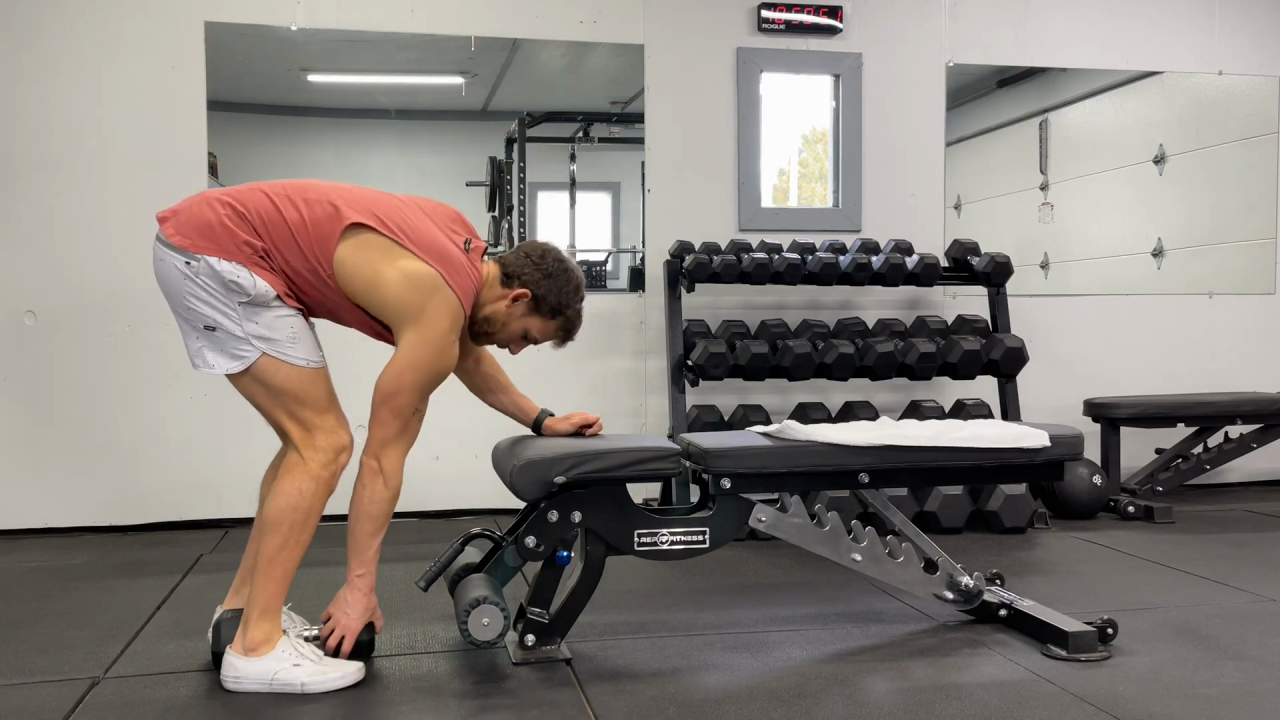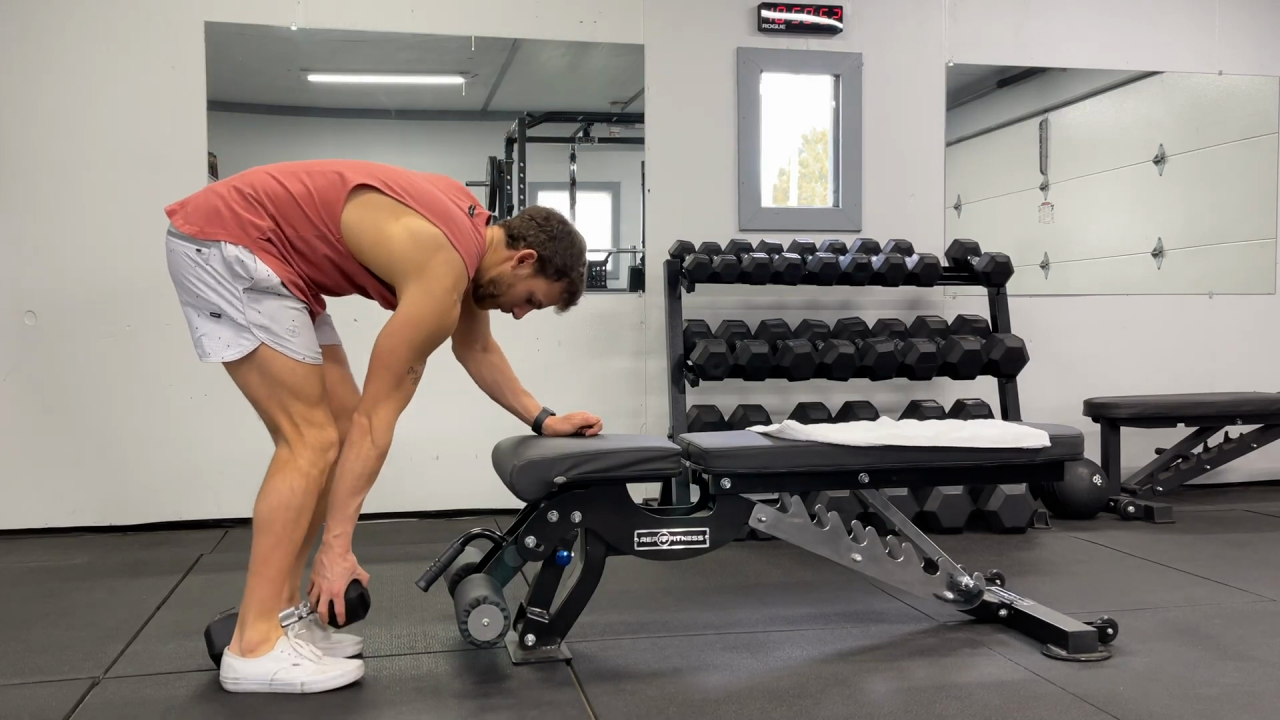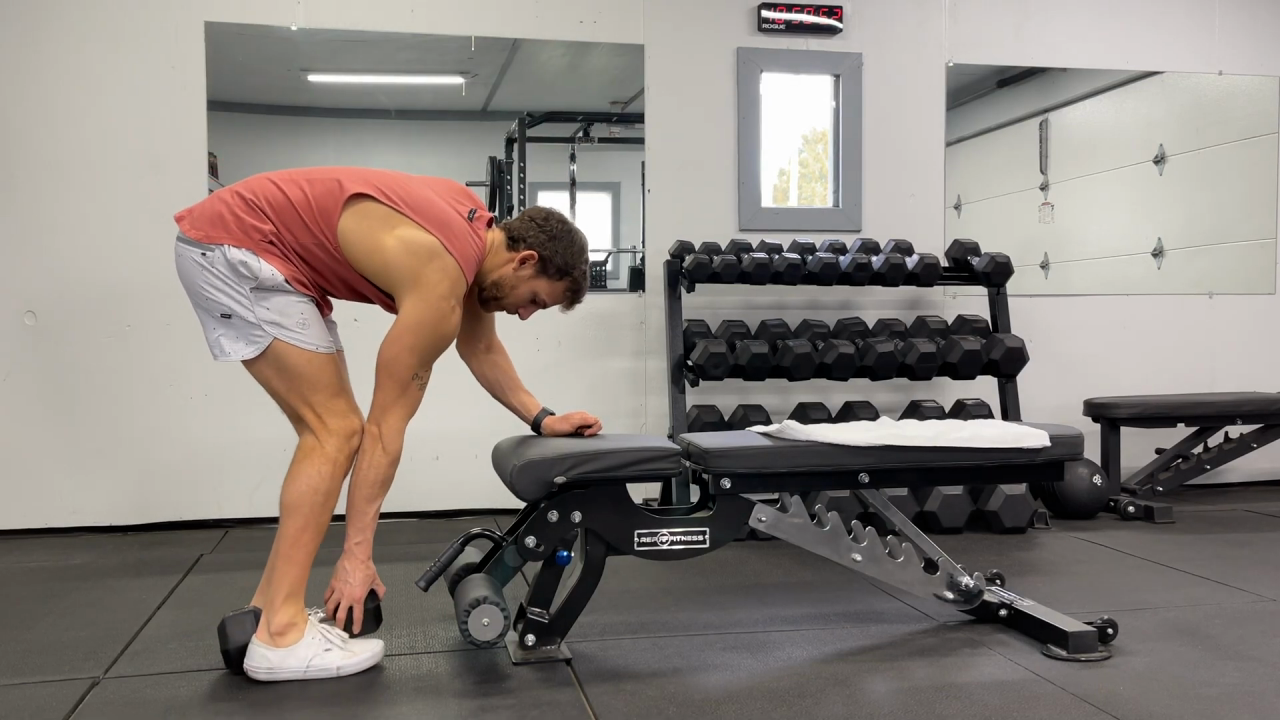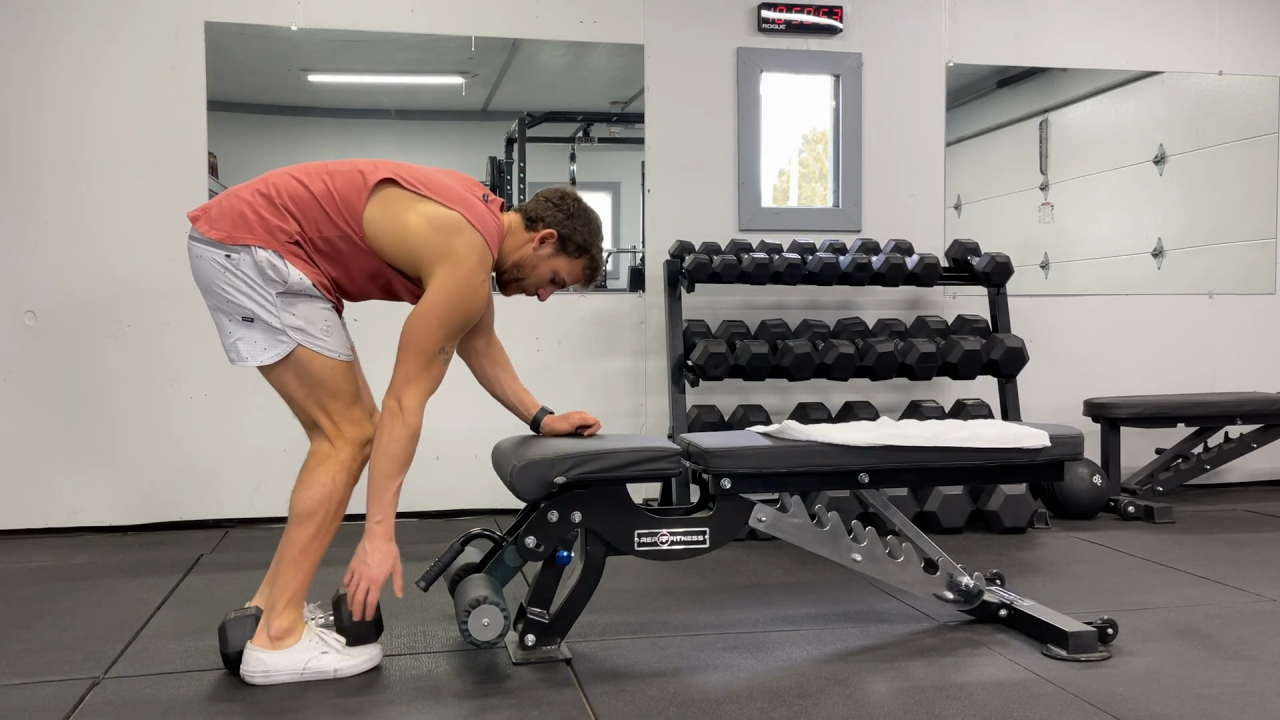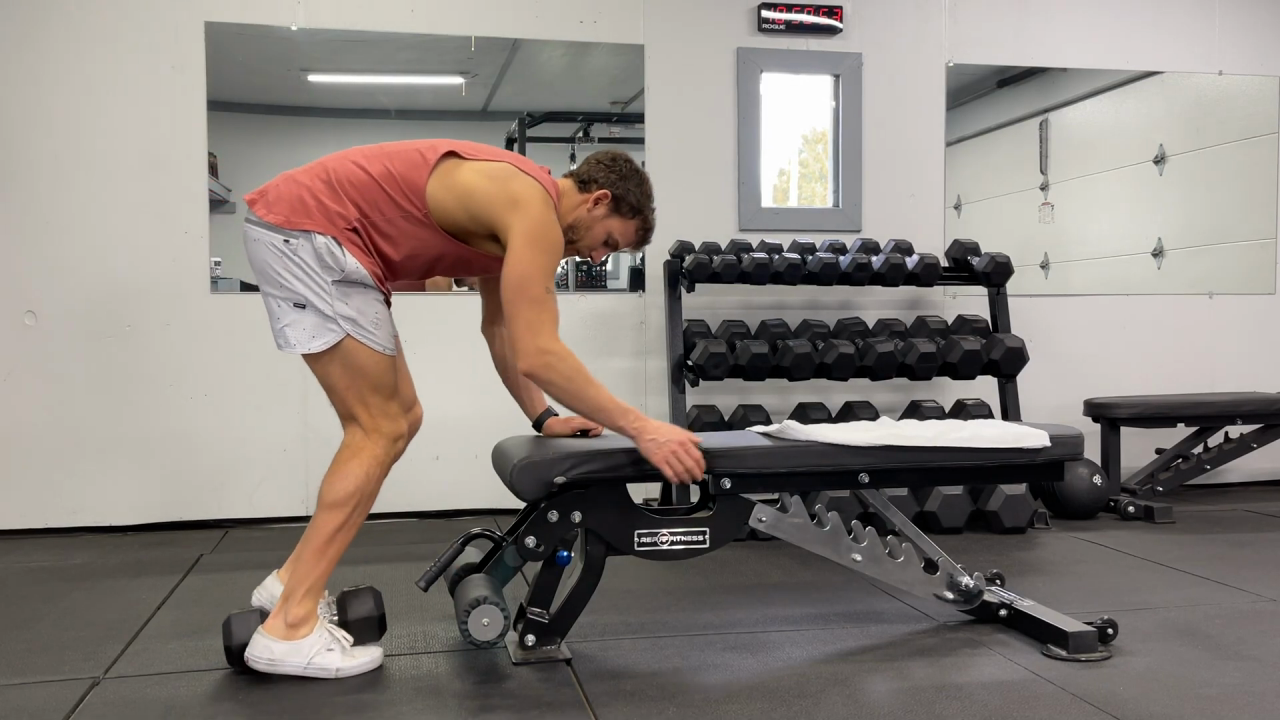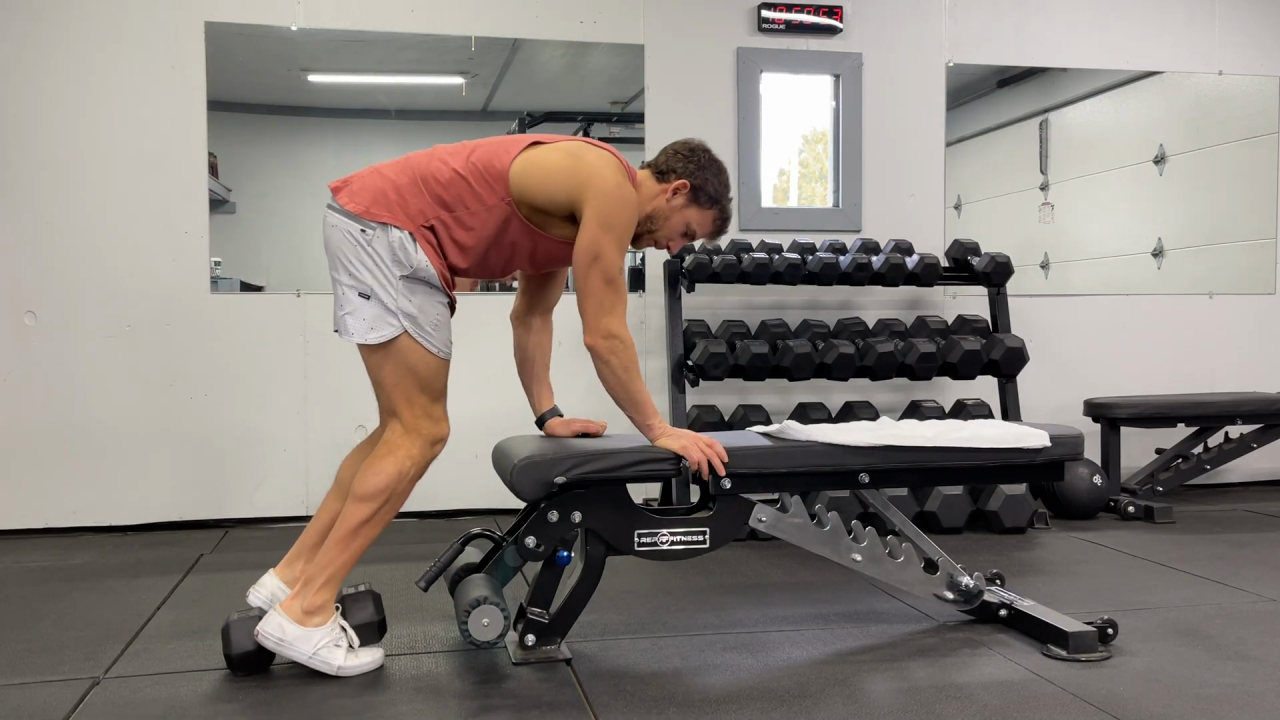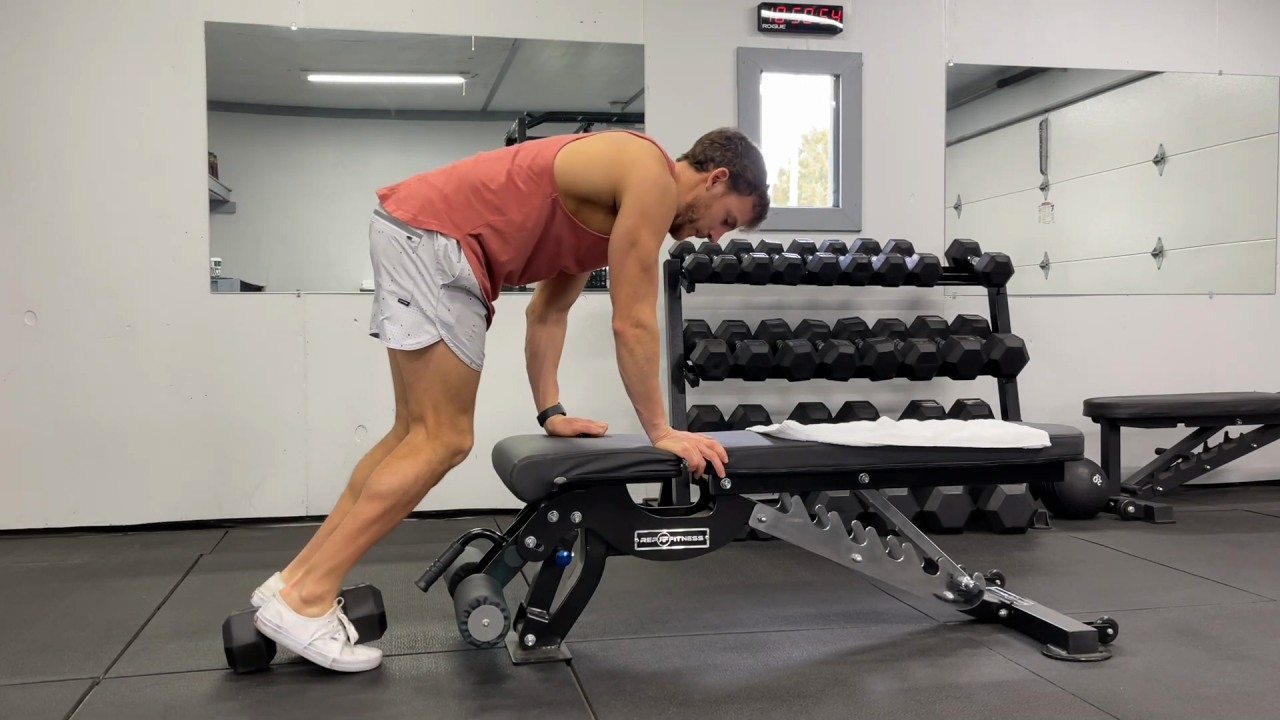
dt=0.4s
person 1, frame 1
left shoulder: (462, 249)
right shoulder: (436, 317)
left elbow: (471, 358)
right elbow: (383, 458)
left wrist: (541, 420)
right wrist: (359, 587)
left hip: (215, 243)
right hip: (215, 253)
left knee: (312, 437)
right knee: (323, 445)
left ankle: (243, 607)
right ankle: (256, 647)
person 1, frame 2
left shoulder: (470, 225)
right shoulder: (441, 277)
left elbow: (476, 347)
right elbow: (376, 421)
left wrist: (541, 418)
right wrist: (338, 547)
left hip: (247, 243)
right hip: (225, 241)
left knee: (340, 418)
right knee: (311, 442)
left ankle: (275, 605)
right ankle: (255, 646)
person 1, frame 3
left shoulder: (473, 229)
right shoulder: (439, 286)
left elbow: (481, 348)
right elbow: (386, 426)
left wrist: (541, 417)
right wrist: (357, 555)
left hip: (252, 247)
right hip: (232, 245)
left knee: (337, 430)
right knee: (334, 432)
left ankle: (270, 606)
right ankle: (281, 634)
person 1, frame 4
left shoulder: (483, 218)
right shoulder: (466, 259)
left elbow: (478, 343)
right elbow: (406, 401)
left wrist: (540, 417)
right wrist: (379, 535)
left hip: (248, 243)
right hip: (251, 245)
left knee: (353, 429)
right knee: (347, 437)
left ankle: (271, 605)
right ankle: (277, 639)
person 1, frame 5
left shoulder: (521, 203)
right shoulder: (535, 215)
left elbow: (501, 327)
right elbow: (536, 355)
left wrist: (543, 418)
right wrist: (639, 428)
left hip: (298, 229)
right hip: (307, 230)
left knee: (396, 419)
right knee: (382, 430)
left ankle: (293, 584)
right ankle: (288, 630)
person 1, frame 6
left shoulder: (580, 203)
right shoulder: (614, 190)
left elbow: (532, 317)
right elbow: (604, 335)
left wrist: (547, 415)
right wrist: (658, 430)
left hip: (373, 225)
right hip: (383, 226)
left knee: (405, 429)
right knee: (420, 433)
left ankle: (291, 578)
right ankle: (306, 615)
person 1, frame 7
left shoulder: (613, 199)
right shoulder: (653, 178)
left elbow: (548, 314)
right elbow: (632, 322)
left wrist: (550, 412)
right wrist: (660, 432)
left hip: (417, 232)
right hip: (431, 235)
left knee: (417, 434)
right knee: (444, 440)
left ankle: (297, 580)
right ankle: (304, 602)
